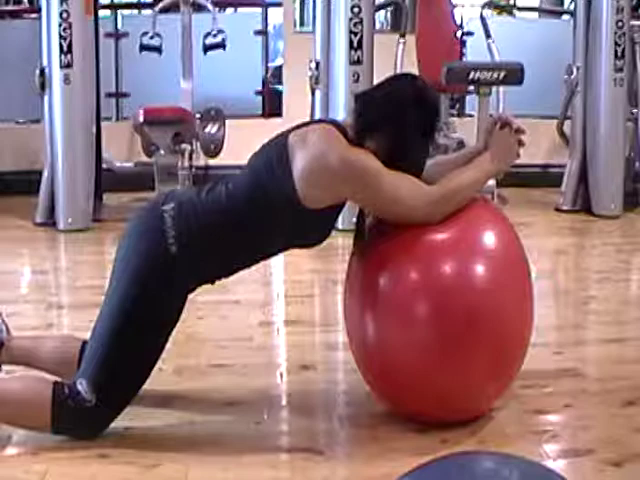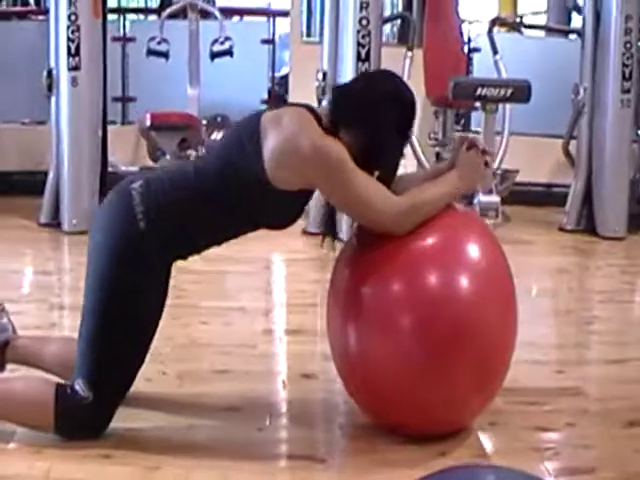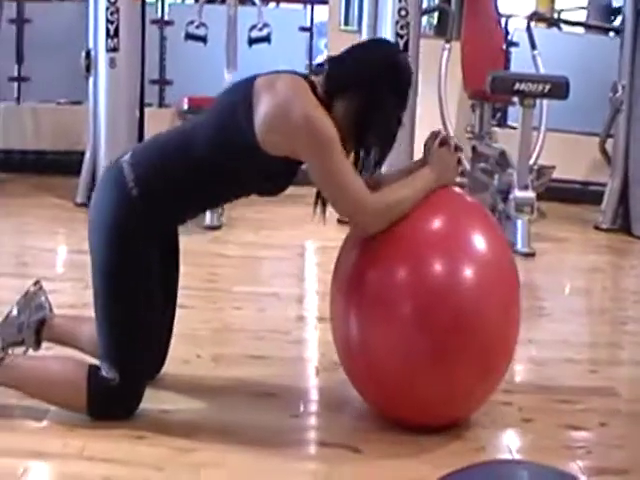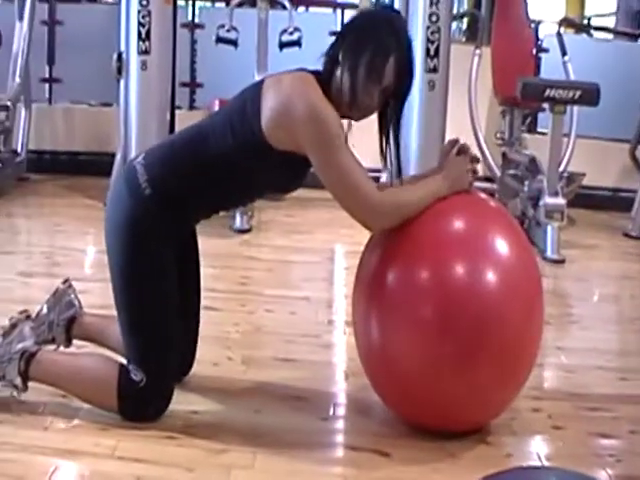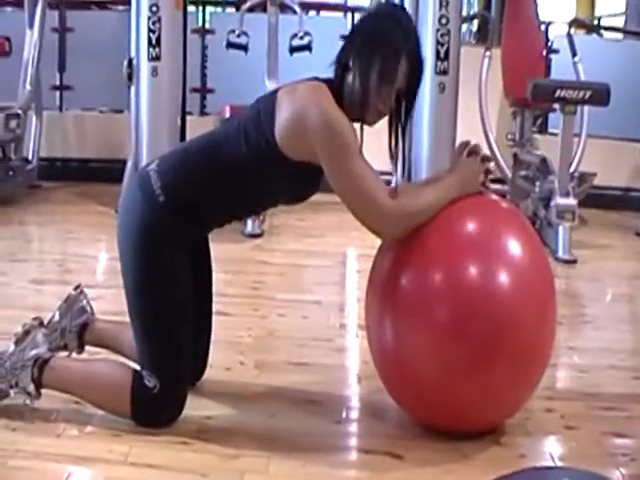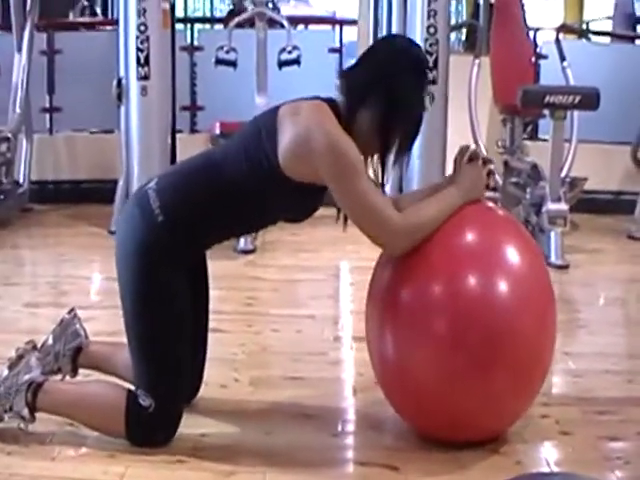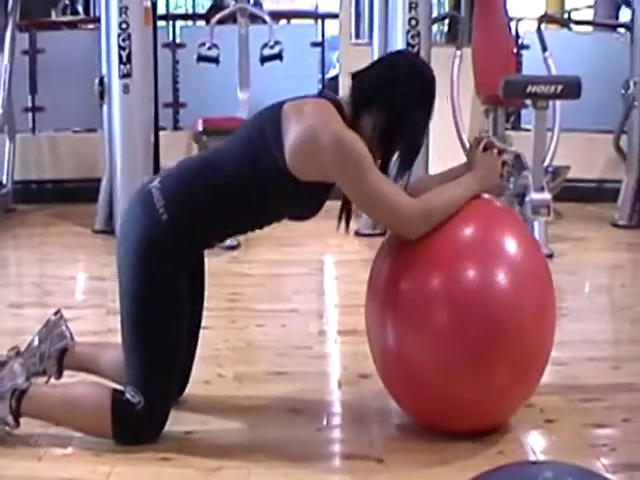
dt=0.5s
person 1, frame 1
left shoulder: (332, 139)
right shoulder: (340, 162)
left elbow: (412, 180)
right elbow: (430, 204)
left wrist: (478, 150)
right wrist: (492, 161)
left hip: (168, 232)
right hip: (165, 254)
left knee: (107, 362)
right knee: (85, 410)
person 1, frame 2
left shoulder: (308, 126)
right shoulder: (312, 147)
left elbow: (376, 190)
right elbow: (394, 217)
left wrist: (447, 169)
right wrist: (460, 180)
left hip: (144, 221)
right hip: (135, 234)
left knee: (106, 366)
right knee: (85, 414)
person 1, frame 3
left shoulder: (303, 96)
right shoulder: (303, 113)
left elbow: (351, 192)
right elbow: (367, 217)
left wrist: (420, 167)
right wrist: (432, 176)
left hip: (148, 205)
right hip: (129, 207)
left knee: (144, 361)
right knee: (117, 395)
person 1, frame 4
left shoulder: (314, 99)
right shoulder: (307, 104)
left elbow: (363, 194)
right elbow: (373, 213)
left wrist: (435, 173)
right wrist: (446, 182)
left hip: (168, 211)
right hip: (144, 209)
left knee: (175, 363)
right knee: (146, 397)
left ankle: (69, 320)
person 1, frame 5
left shoulder: (328, 107)
right shoulder: (320, 114)
left elbow: (377, 199)
right elbow: (386, 221)
left wrist: (447, 177)
right wrist: (457, 184)
left hip: (178, 215)
right hip: (156, 216)
left knee: (188, 367)
right knee: (160, 403)
left ankle: (77, 325)
person 1, frame 6
left shoulder: (327, 120)
right shoulder: (324, 136)
left elbow: (380, 211)
right elbow: (394, 235)
left wrist: (450, 184)
right wrist: (461, 192)
left hip: (175, 232)
right hip: (155, 236)
left knee: (181, 386)
right knee: (155, 422)
left ankle: (74, 348)
person 1, frame 7
left shoulder: (329, 118)
right shoulder: (329, 136)
left elbow: (391, 194)
right elbow: (406, 220)
left wrist: (464, 170)
right wrist: (475, 181)
left hip: (174, 228)
right hip: (159, 233)
left knee: (167, 382)
right knee: (142, 418)
left ankle: (59, 349)
